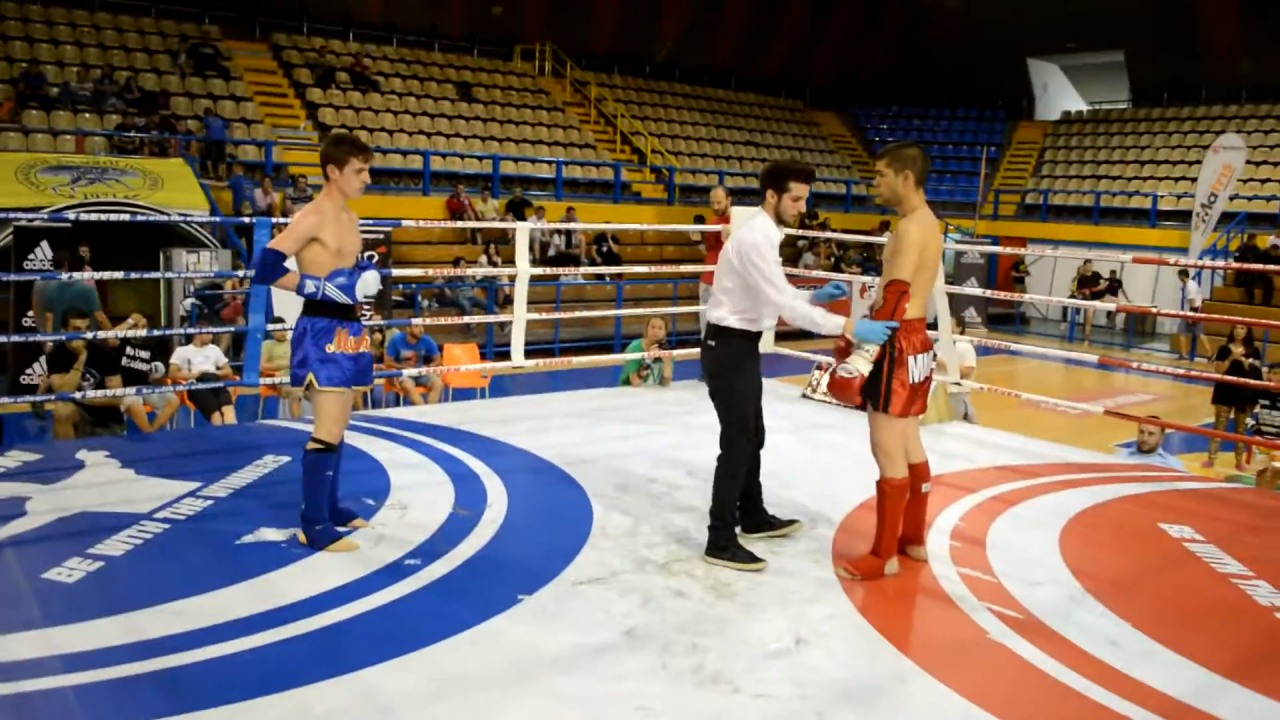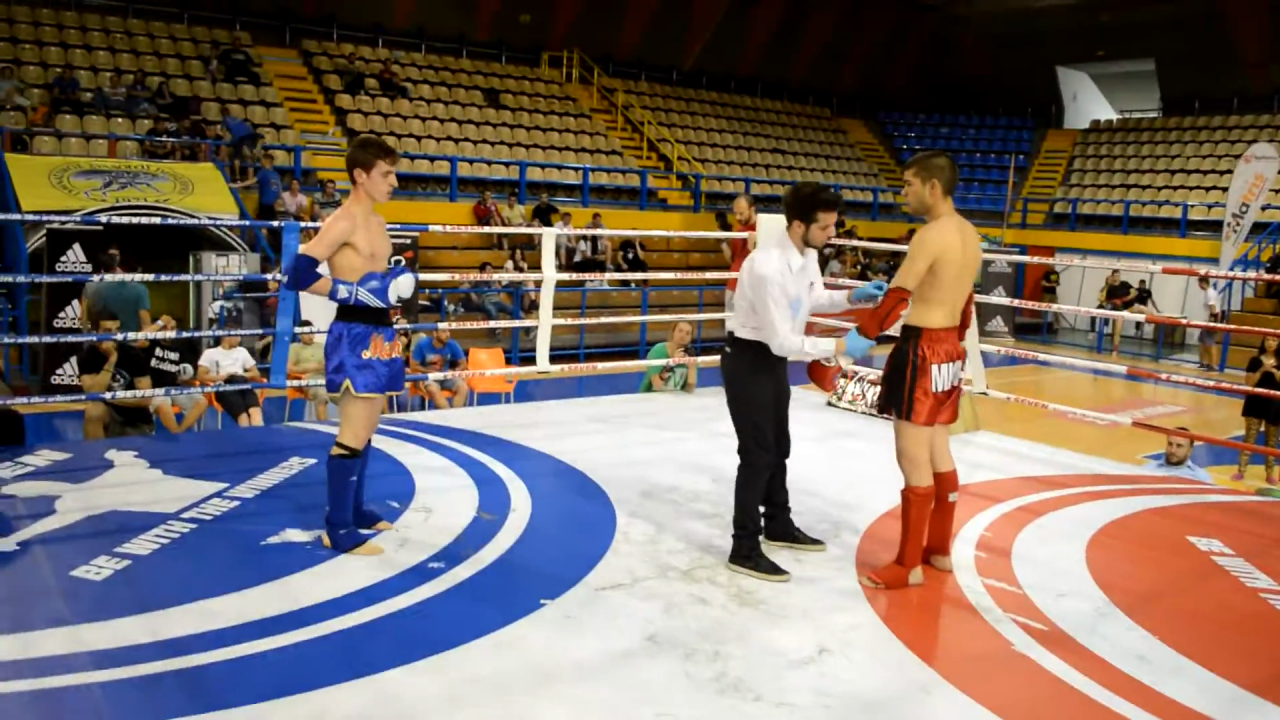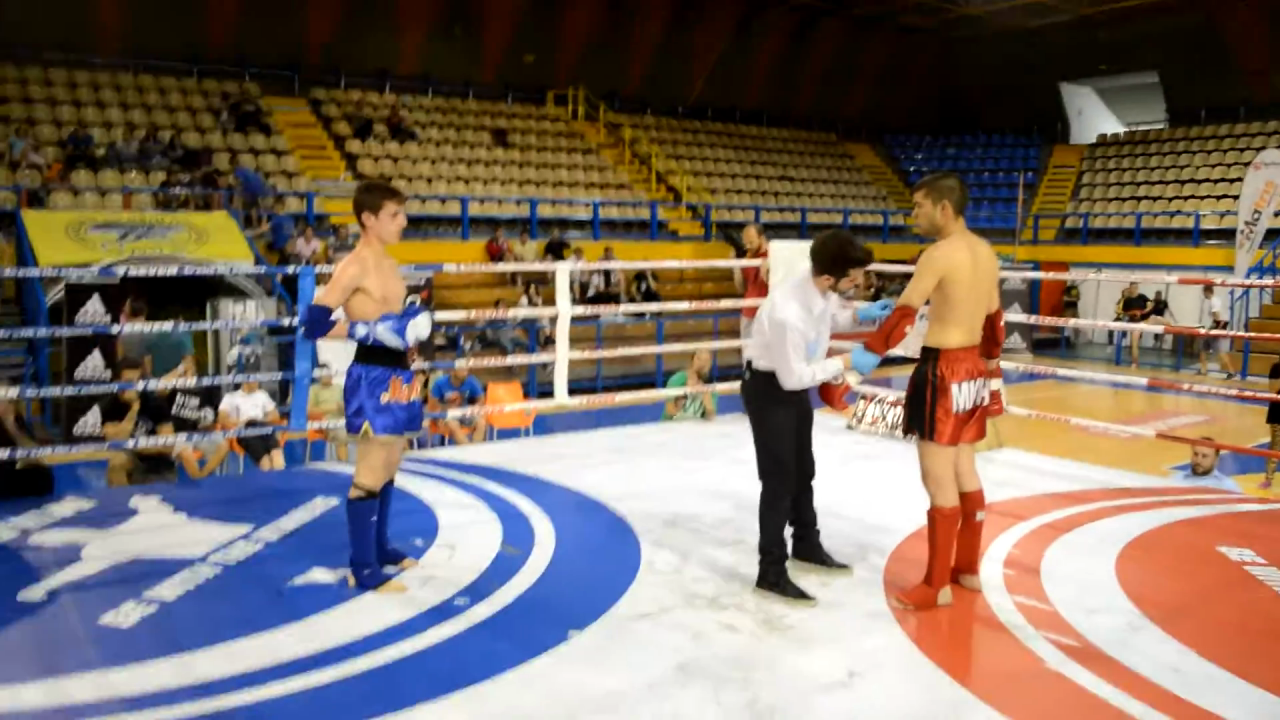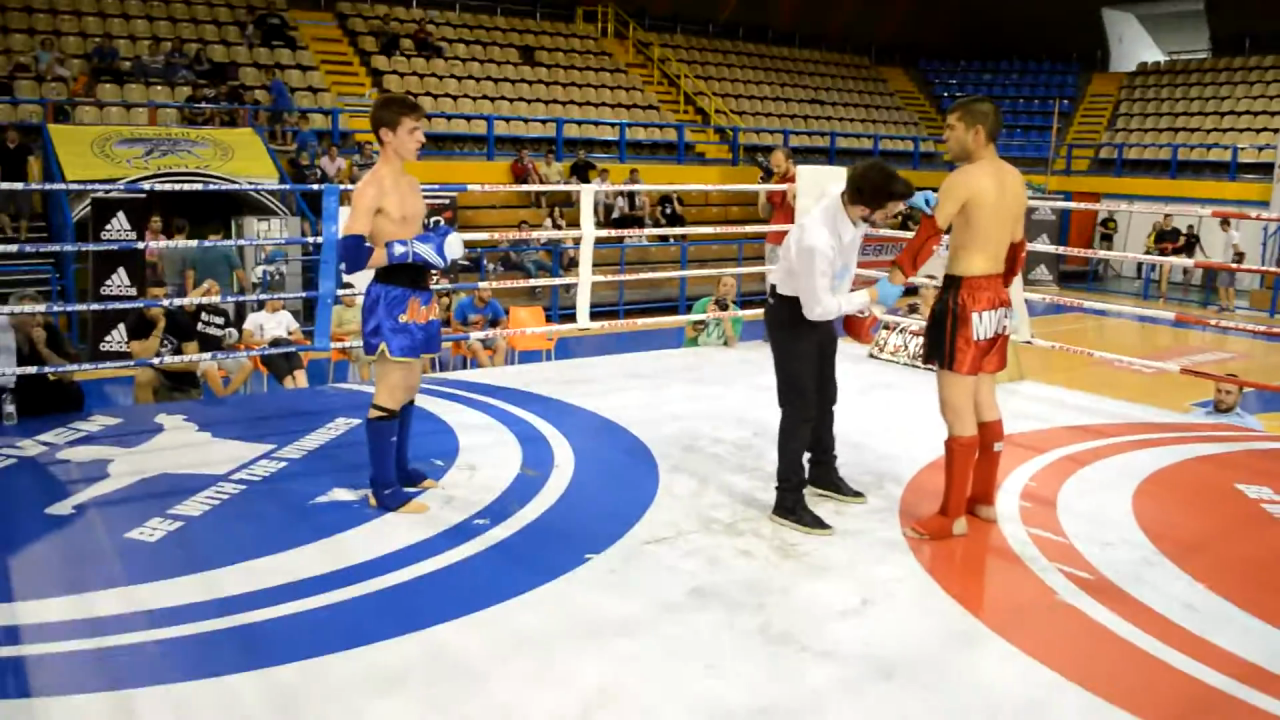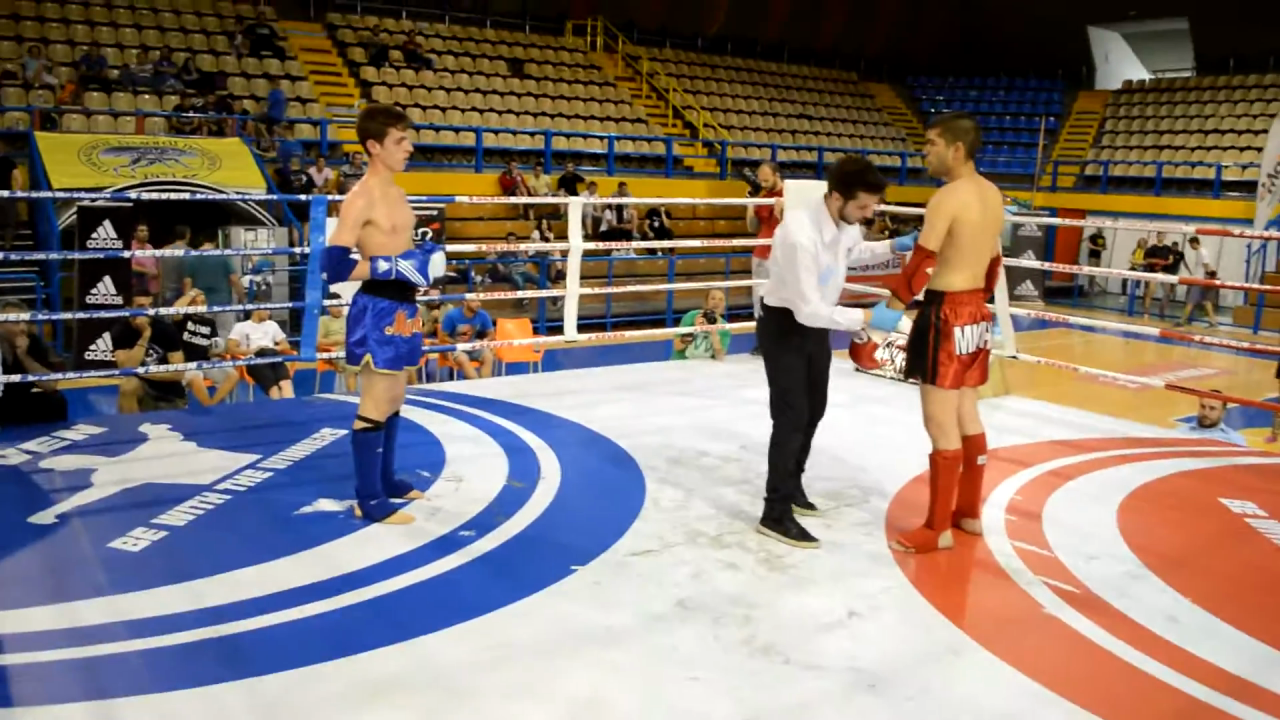
dt=0.3s
person 1, frame 1
left shoulder: (912, 227)
right shoulder: (927, 223)
left elbow: (894, 297)
left wrist: (861, 355)
left hip: (897, 345)
right hip: (916, 343)
left knee: (888, 451)
right knee: (909, 444)
left ankle: (884, 556)
right ankle: (914, 538)
person 1, frame 2
left shoulder: (931, 234)
right shoulder: (969, 233)
left elbow: (896, 299)
left wrist: (850, 343)
left hip: (922, 350)
right hip: (949, 350)
left knee: (914, 459)
right knee: (938, 453)
left ankle: (909, 565)
right ankle: (939, 548)
person 1, frame 3
left shoulder: (939, 254)
right shoulder: (986, 252)
left elbow: (904, 314)
right elbow: (994, 320)
left wrist: (861, 358)
right wrist: (989, 368)
left hip: (943, 371)
right hip: (972, 369)
left knee: (939, 480)
right knee: (964, 472)
left ankle: (936, 585)
right ankle: (968, 568)
person 1, frame 4
left shoulder: (965, 178)
right shoulder: (1014, 180)
left elbow: (927, 236)
left wrist: (890, 284)
left hip: (965, 298)
right hip: (995, 296)
left knee: (957, 409)
right knee: (984, 403)
left ankle: (953, 515)
right ankle: (984, 498)
person 1, frame 5
left shoulder: (947, 197)
right shoulder: (993, 195)
left elbow: (921, 264)
left wrist: (885, 313)
left hip: (946, 313)
right hip: (975, 312)
left knee: (940, 424)
right knee: (966, 416)
left ankle: (937, 529)
right ankle: (969, 511)
person 2, frame 1
left shoulder: (351, 219)
right shoulder: (311, 217)
right elbow: (264, 267)
left wrist: (366, 279)
right wrist: (319, 286)
left hip: (350, 329)
right hip: (321, 331)
left knee: (337, 426)
right knee: (328, 430)
left ankle: (329, 506)
right ankle: (314, 525)
person 2, frame 2
left shoulder: (378, 223)
right shoulder: (343, 222)
right elbow: (297, 275)
left wrist: (398, 282)
right wrist: (353, 293)
left hip: (380, 334)
right hip: (355, 336)
left knee: (365, 430)
right knee: (353, 434)
left ankle: (355, 509)
right ankle: (338, 528)
person 2, frame 3
left shoulder: (391, 265)
right shoulder: (353, 267)
right elbow: (314, 323)
left wrist: (411, 325)
right wrist: (371, 332)
left hip: (399, 376)
right hip: (372, 378)
left knee: (387, 469)
right knee: (370, 475)
left ankle: (379, 548)
right ankle: (363, 568)
person 2, frame 4
left shoulder: (411, 183)
right shoulder: (371, 187)
right elbow: (351, 256)
left wrist: (437, 245)
right wrist: (410, 250)
left hip: (417, 296)
right hip: (392, 299)
left knee: (408, 390)
right knee: (389, 395)
left ankle: (400, 468)
right ankle: (383, 488)
person 2, frame 5
left shoulder: (399, 193)
right shoulder: (361, 198)
right elbow: (334, 266)
left wrist: (422, 260)
right wrist: (394, 268)
left hip: (402, 308)
right hip: (378, 310)
left knee: (393, 401)
right knee: (376, 406)
left ankle: (386, 479)
right ankle: (370, 499)
person 3, frame 1
left shoulder: (767, 234)
right shoulder: (753, 240)
left elbow: (778, 295)
right elbow: (786, 306)
left wrist: (817, 292)
right wrist: (850, 327)
left hip: (743, 344)
right hip: (728, 347)
left knee: (751, 436)
right knee: (737, 442)
left ankle: (753, 515)
right ankle: (720, 540)
person 3, frame 2
left shoulder: (807, 254)
right shoulder: (767, 268)
left elbow: (811, 298)
right elbow: (782, 340)
left wrist: (852, 297)
right wrist: (839, 346)
left hip: (773, 358)
right hip: (749, 359)
left knee: (777, 447)
right knee: (757, 453)
left ankle: (778, 525)
right ankle: (744, 549)
person 3, frame 3
left shoulder: (821, 286)
right shoulder: (787, 313)
right elbow: (792, 377)
left wrist: (859, 315)
right wrist: (845, 363)
left hip: (795, 380)
right hip: (770, 386)
left knee: (803, 470)
right knee: (780, 478)
left ankle: (807, 545)
right ankle: (771, 573)
person 3, frame 4
left shoulder: (850, 201)
right shoulder: (816, 239)
right elbow: (817, 308)
left wrist: (910, 204)
right wrist: (872, 296)
left hip: (821, 307)
right hip: (793, 313)
left knee: (824, 396)
right knee: (800, 405)
left ankle: (823, 471)
right ankle: (788, 502)
person 3, frame 5
left shoulder: (846, 220)
right shoulder: (799, 234)
right elbow: (807, 309)
left wrist: (893, 249)
right wrist: (867, 318)
left hip: (819, 323)
right hip: (784, 325)
left knee: (813, 411)
right knee: (791, 417)
left ankle: (789, 485)
right ankle: (776, 513)
